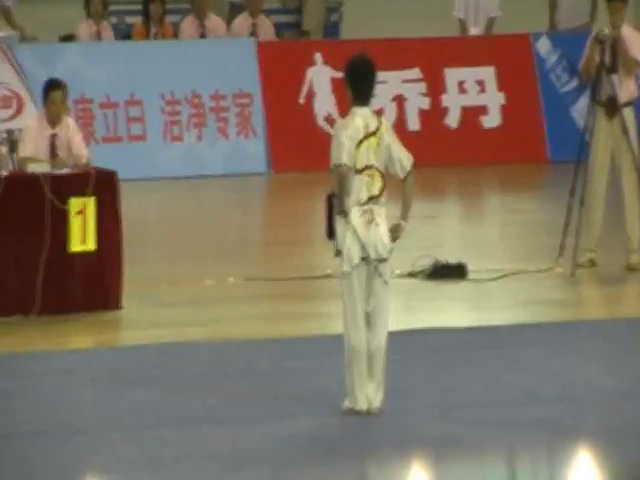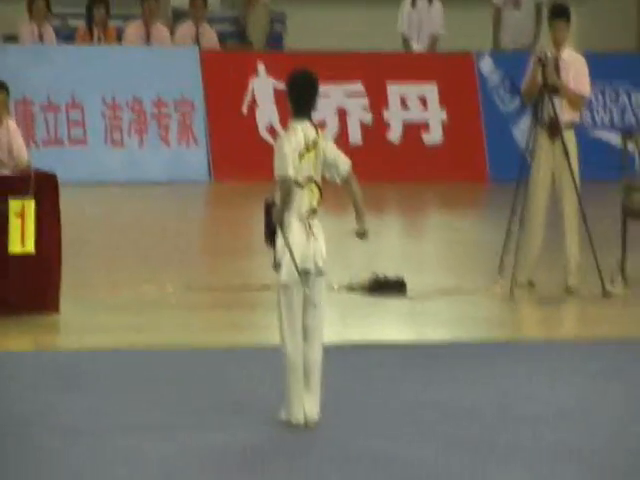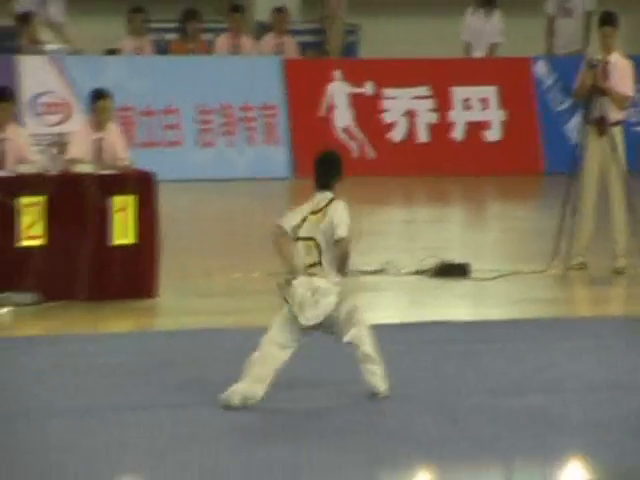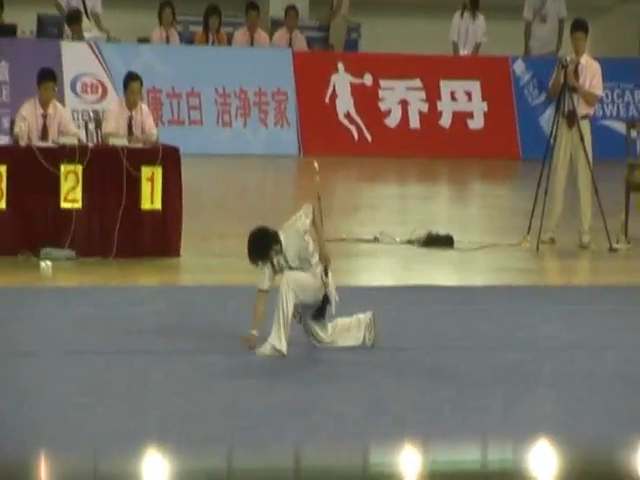
dt=1s
person 1, frame 1
left shoulder: (345, 127)
right shoulder: (383, 127)
left elbow: (341, 171)
right elbow: (407, 172)
left wrist: (341, 207)
right wrist: (403, 220)
left hip: (354, 227)
right hip: (379, 225)
left knee: (356, 317)
right knee: (378, 316)
left ankle: (358, 396)
right ankle: (374, 394)
person 1, frame 2
left shoulder: (287, 139)
right shoulder: (320, 140)
left elbow: (287, 183)
right elbow: (348, 176)
left wrist: (279, 216)
right wrist: (361, 220)
left hip: (292, 238)
right hip: (314, 236)
left knee: (293, 330)
right knee: (312, 329)
left ankle: (297, 409)
right ankle: (310, 407)
person 1, frame 3
left shoulder: (304, 209)
right shoulder: (340, 207)
left elbow: (279, 235)
right elbow: (341, 244)
left wrist: (294, 270)
right wrist: (340, 270)
left hip: (302, 291)
right hip: (328, 291)
left knee: (274, 345)
right knee: (359, 333)
right ankle: (379, 386)
person 1, frame 4
left shoulder: (294, 229)
left elbow: (310, 209)
right elbow: (262, 295)
right wrist: (254, 331)
left hip: (320, 281)
right hip: (306, 290)
left knee: (288, 280)
right knee: (322, 337)
left ankle: (277, 344)
right ankle: (364, 325)
person 2, frame 1
right shoulder: (598, 38)
right elbow: (585, 76)
right wrist: (593, 48)
right hip: (602, 113)
right knee: (596, 180)
right ankle: (590, 248)
person 2, frame 2
left shoulder: (576, 62)
right shoulder: (540, 60)
left elbow: (579, 103)
right elbow: (528, 97)
left wrist: (559, 82)
right wrist: (536, 74)
left hip: (565, 134)
right hip: (544, 134)
left knee: (569, 200)
right knee: (536, 199)
left ankle: (572, 271)
right ankle: (528, 268)
person 2, frame 3
left shoulder: (624, 65)
right shoulder: (590, 63)
left elbow: (624, 102)
right elbow: (578, 97)
left wrist: (605, 84)
right wrist: (586, 77)
left hip: (613, 131)
right hip: (593, 130)
left knee: (617, 191)
right knee: (587, 189)
left ankle: (620, 254)
right ankle: (580, 252)
person 2, frame 4
left shoulder: (593, 67)
right shoulder: (564, 64)
left elbow: (593, 100)
right elbow: (552, 93)
left wrist: (576, 84)
right wrist: (559, 75)
left hip: (582, 124)
right hip: (564, 122)
left knee: (584, 177)
right knee: (558, 174)
left ankle: (585, 232)
right ankle: (551, 229)
